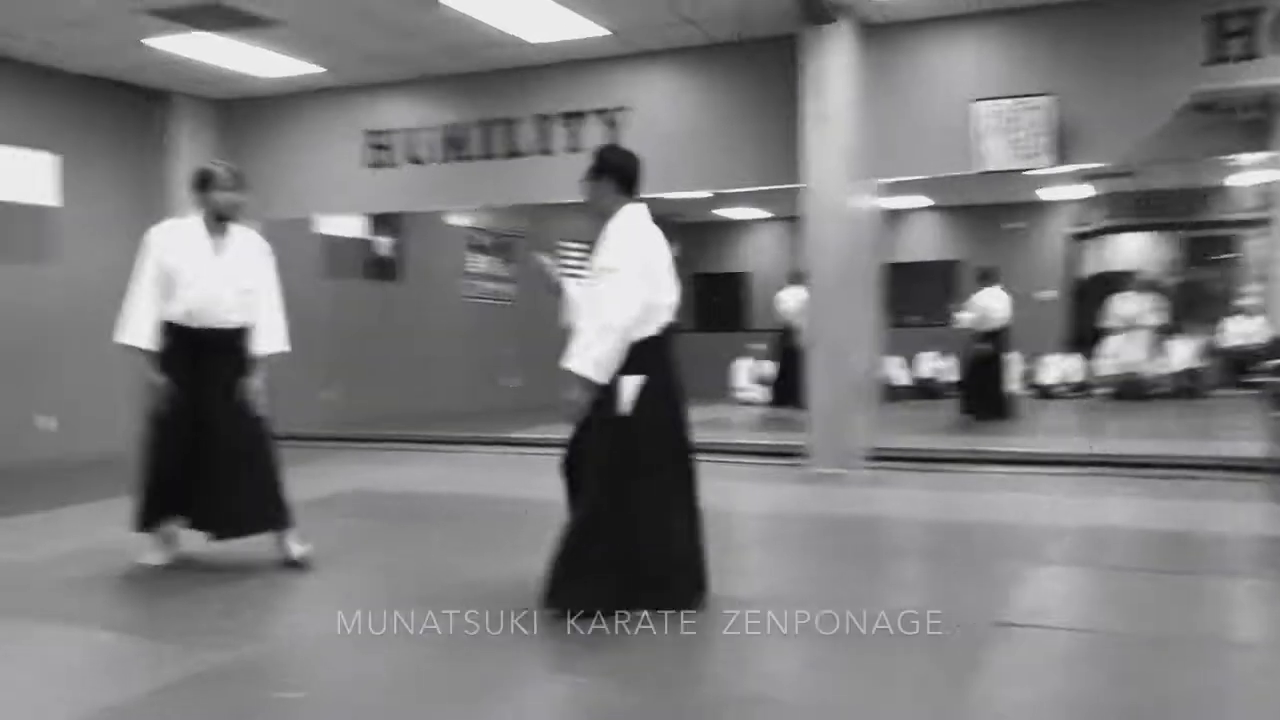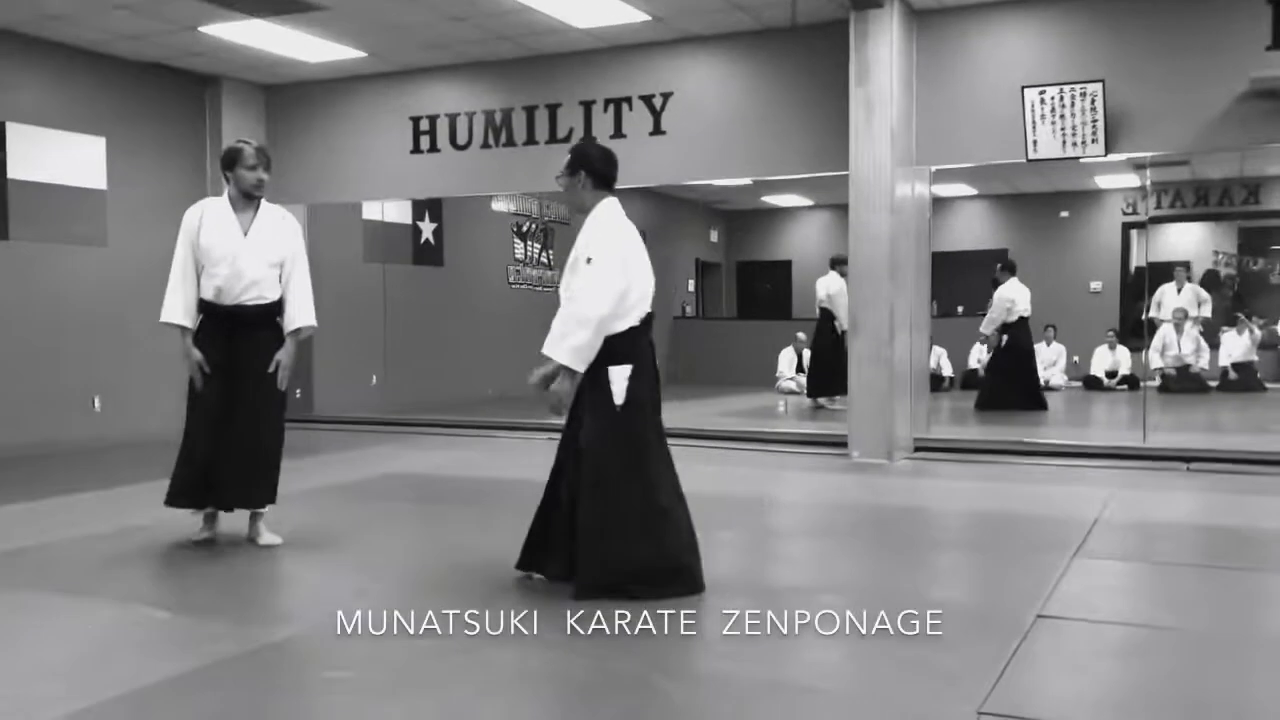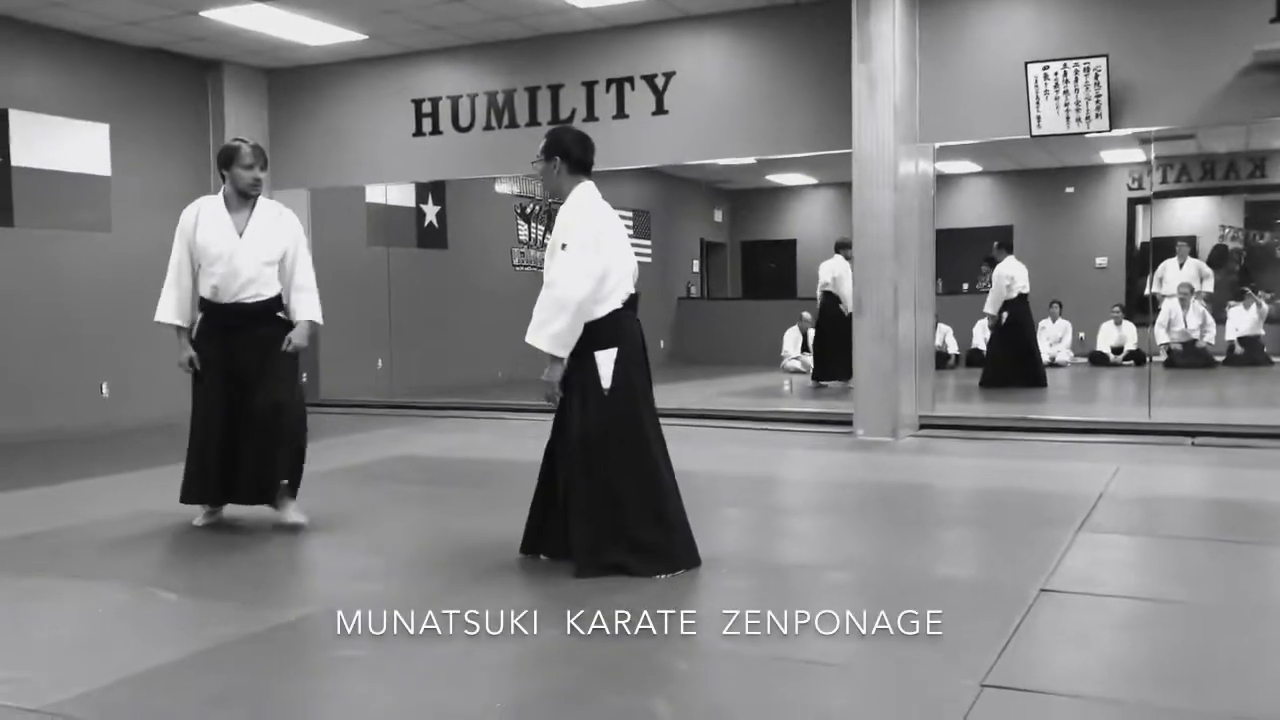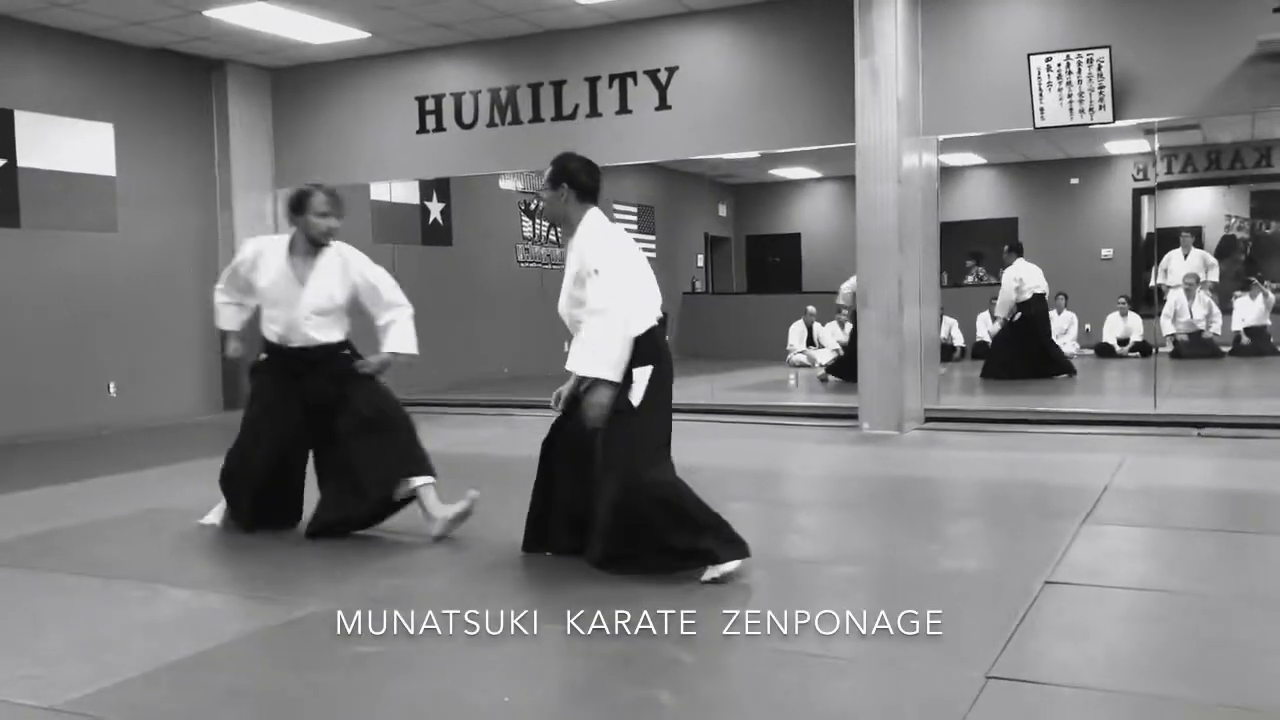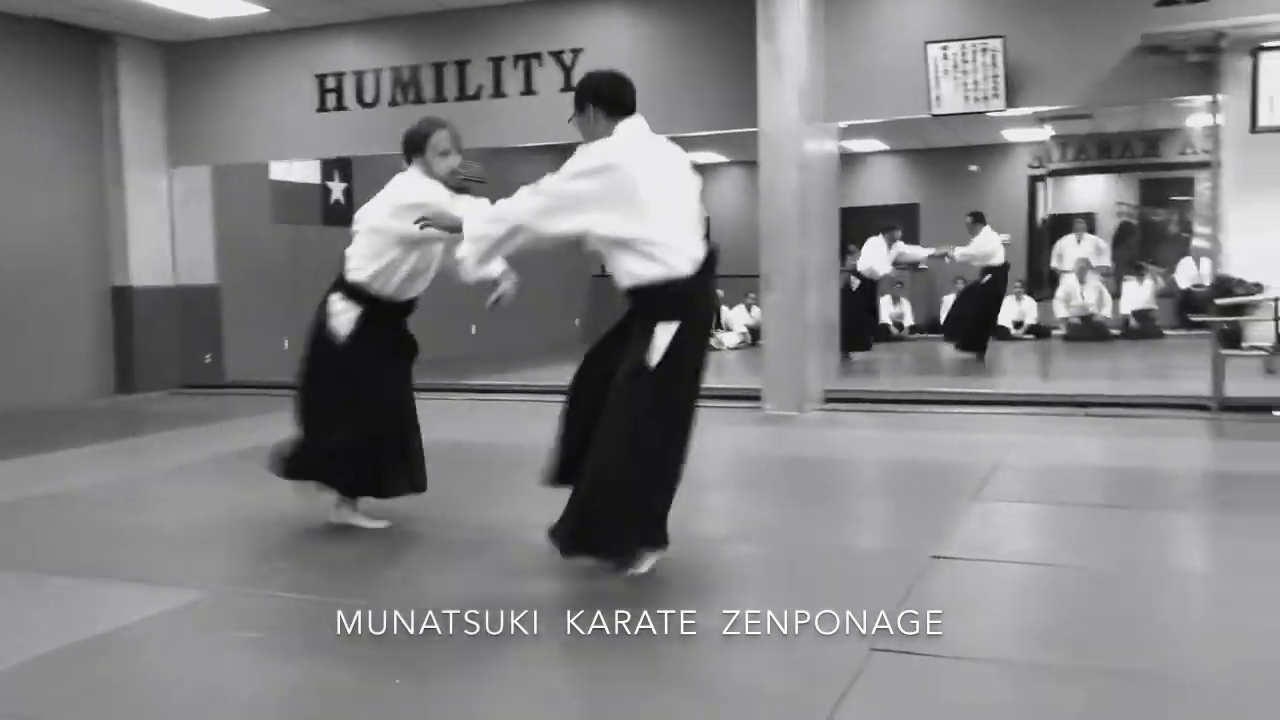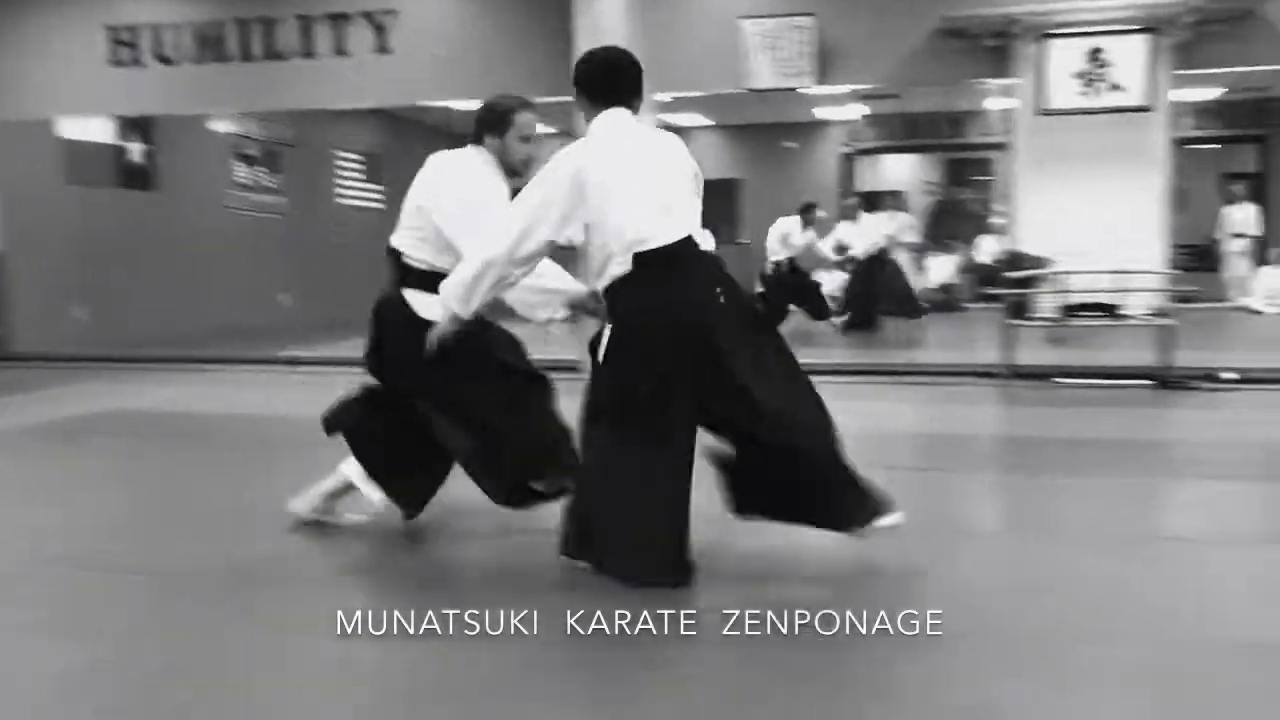
dt=0.4s
person 1, frame 1
left shoulder: (626, 235)
right shoulder: (636, 232)
left elbow: (619, 315)
left wrist: (585, 380)
left hip: (634, 373)
right hip: (638, 371)
left knee: (632, 481)
right knee: (603, 475)
left ankle: (655, 589)
person 1, frame 2
left shoulder: (604, 229)
right shoulder: (608, 227)
left elbow: (593, 307)
left wrist: (568, 369)
right wrist: (558, 364)
left hip: (618, 363)
right hip: (611, 363)
left knee: (630, 470)
right knee: (584, 464)
left ankle: (665, 573)
right ankle: (566, 560)
person 1, frame 3
left shoulder: (579, 213)
right shoulder: (591, 209)
left elbow: (570, 292)
left wrist: (554, 357)
right wrist: (566, 355)
left hip: (606, 344)
right hip: (602, 342)
left knee: (623, 451)
right knee: (579, 447)
left ankle: (664, 550)
right ankle: (571, 540)
person 1, frame 4
left shoulder: (599, 242)
right shoulder: (586, 241)
left elbow: (611, 314)
left wrist: (601, 382)
right wrist: (574, 379)
left hip: (636, 367)
right hip: (617, 368)
left knee: (635, 467)
right knee: (568, 446)
left ankle: (716, 548)
right ankle: (569, 535)
person 1, frame 5
left shoulder: (607, 159)
right shoulder: (656, 152)
left elbow: (534, 210)
left wrist: (468, 227)
left hip: (671, 309)
right hip: (676, 299)
left knee: (638, 425)
right knee: (593, 391)
left ankle: (631, 539)
person 1, frame 6
left shoulder: (571, 163)
right shoulder: (671, 148)
left elbow: (508, 245)
left wrist: (452, 312)
left hip: (638, 304)
right hip: (705, 284)
left knee: (620, 430)
right knee: (774, 400)
left ankle: (623, 550)
right ankle: (855, 507)
person 2, frame 1
left shoulder: (253, 246)
right shoulder: (167, 236)
left elbow: (264, 306)
right elbow: (147, 298)
left wrist: (258, 367)
right wrist: (150, 363)
left hip: (229, 354)
right hip: (180, 352)
left knee: (248, 444)
right knee: (170, 447)
left ankle: (282, 535)
right ankle: (165, 536)
person 2, frame 2
left shoulder: (284, 223)
right shoulder: (199, 216)
left elbow: (296, 283)
right elbow: (185, 280)
left wrist: (290, 343)
right wrist: (188, 342)
left hip: (264, 331)
right hip: (214, 330)
left knee: (262, 426)
right knee: (208, 423)
left ankle: (257, 519)
right ankle: (210, 516)
person 2, frame 3
left shoulder: (281, 219)
right shoulder: (196, 215)
left elbow: (301, 276)
right elbow: (180, 280)
left wrist: (304, 326)
right wrist: (184, 340)
left hip: (267, 326)
right hip: (216, 328)
left knee: (282, 408)
right knee: (213, 417)
left ankle: (283, 497)
right ankle: (214, 502)
person 2, frame 4
left shoulder: (349, 261)
right shoulder: (258, 253)
left elbow: (394, 307)
right elbow: (228, 290)
left wrist: (389, 352)
right wrist: (232, 335)
left hip: (336, 364)
right hip: (280, 368)
left knee: (383, 421)
right knee: (259, 446)
left ankle: (435, 511)
right ankle: (231, 506)
person 2, frame 5
left shoulder: (426, 195)
right shoulder: (412, 195)
left wrist: (496, 272)
left hip: (382, 317)
right hip: (353, 319)
left knee: (381, 410)
right knee: (364, 412)
left ankle: (344, 502)
right ankle: (293, 456)
person 2, frame 6
left shoulder: (447, 166)
right shoulder: (472, 185)
right wrist: (572, 287)
left hip: (414, 308)
right hip: (424, 312)
left knee: (415, 422)
right knee: (509, 398)
left ankle: (322, 498)
right ankle: (566, 491)
